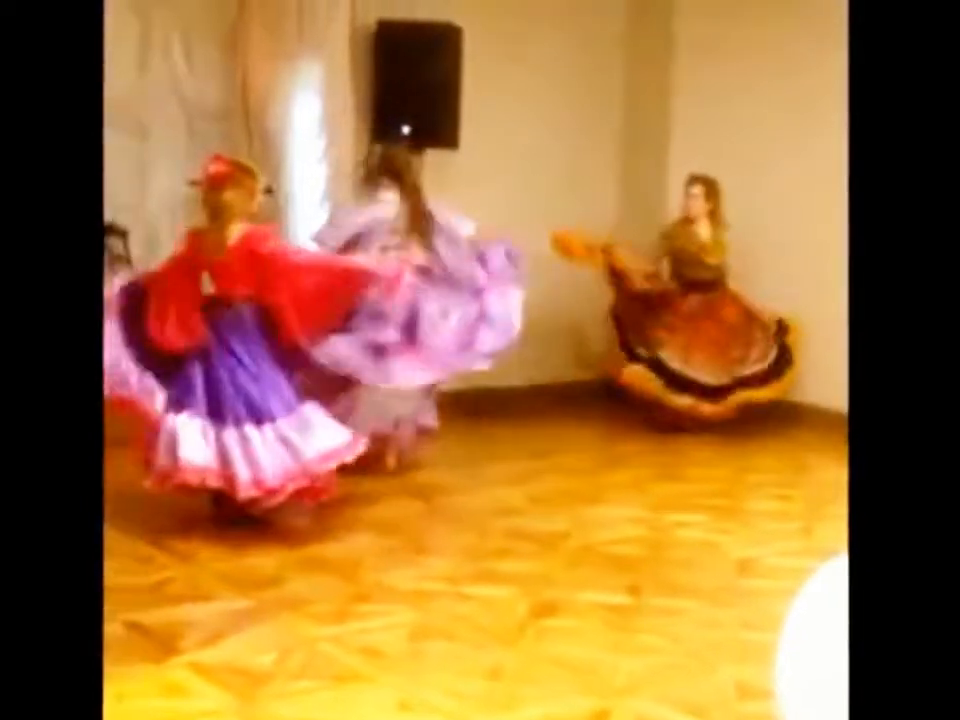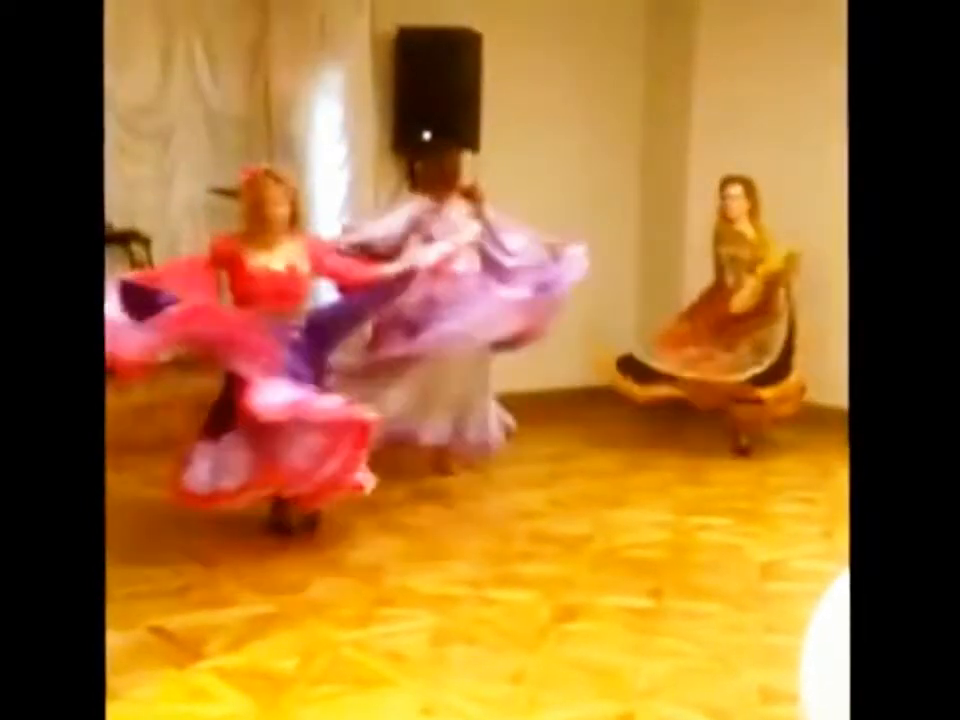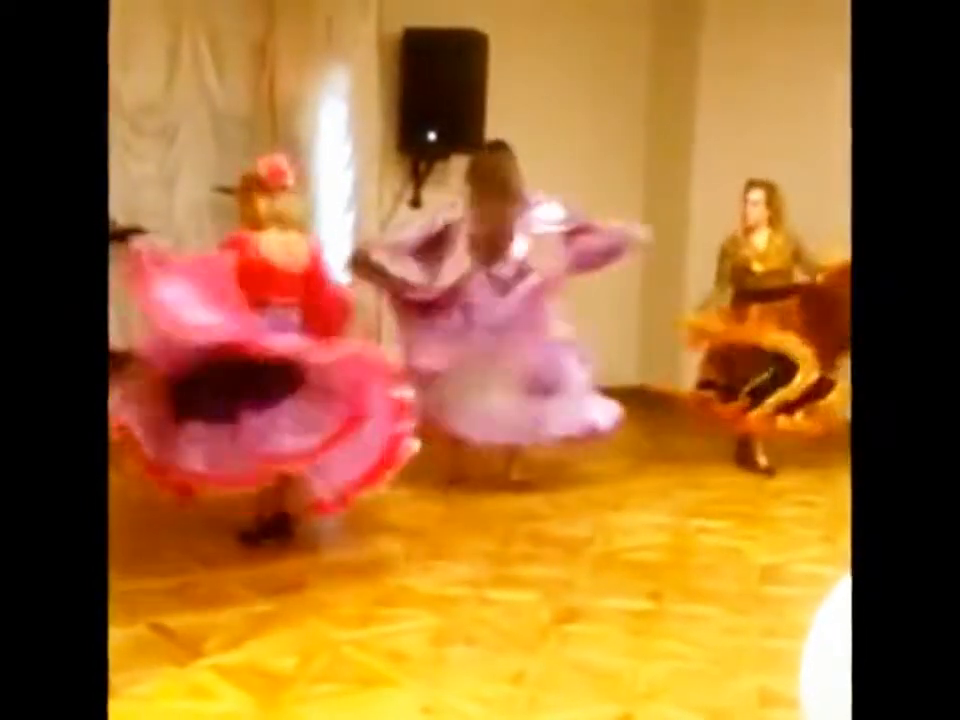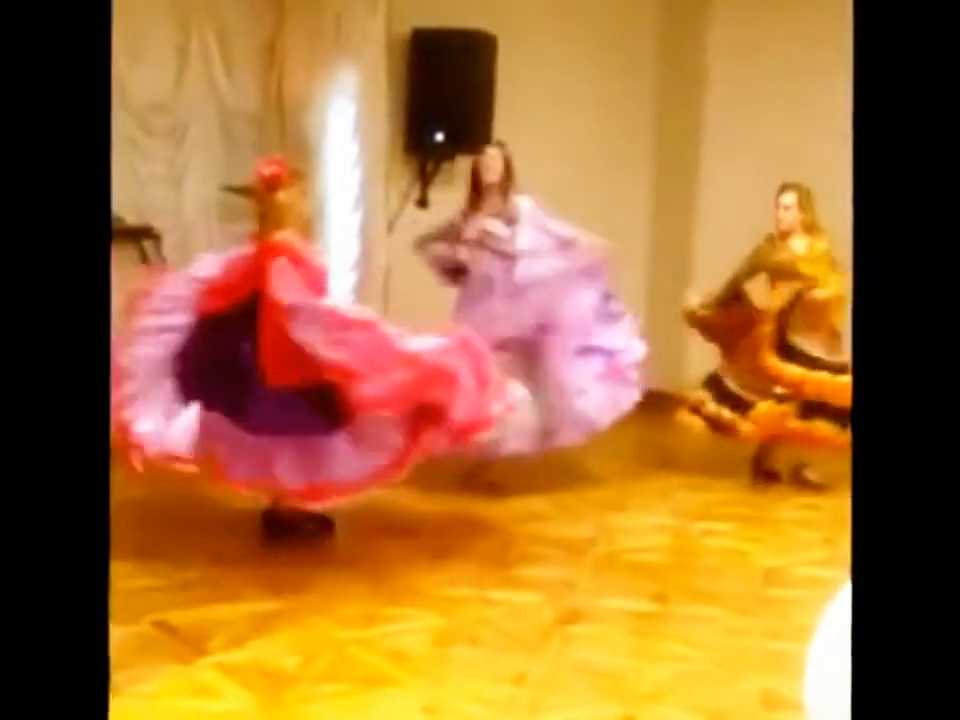
dt=0.5s
person 1, frame 1
left shoulder: (198, 239)
right shoulder: (254, 238)
left elbow: (170, 281)
right elbow: (300, 263)
right wrist: (368, 270)
left hip: (211, 332)
right hip: (245, 333)
left knee: (218, 411)
right knee: (259, 408)
left ankle: (222, 494)
right ankle: (247, 499)
person 1, frame 2
left shoulder: (308, 248)
right shoulder: (230, 249)
left elbow: (361, 275)
right elbow: (186, 279)
left wrist: (414, 264)
left hip: (295, 348)
right hip: (253, 354)
left knee: (301, 425)
right knee: (264, 420)
left ankle: (296, 504)
right ankle: (283, 504)
person 1, frame 3
left shoulder: (246, 245)
right shoulder: (306, 247)
left elbow: (199, 276)
right elbow: (330, 304)
left wrist: (152, 259)
left hip: (255, 348)
right hip: (293, 344)
left knee: (254, 433)
right knee: (285, 431)
left ankle: (270, 516)
right ankle: (281, 511)
person 1, frame 4
left shoulder: (270, 243)
right shoulder: (284, 248)
right elbow: (289, 298)
left hip: (279, 349)
right hip: (291, 350)
right knee: (297, 432)
left ankle: (294, 508)
right ankle: (284, 512)
person 2, frame 1
left shoulder: (385, 199)
right shoulder: (412, 201)
left elbow: (345, 229)
right elbow: (460, 229)
left wrist: (320, 241)
right hip: (411, 288)
left knee: (380, 364)
right knee: (398, 367)
left ankle: (390, 447)
right ankle: (400, 443)
person 2, frame 2
left shoulder: (476, 209)
right shoulder: (423, 207)
left elbow: (511, 239)
right elbow: (380, 230)
left wrist: (549, 249)
right wrist: (341, 243)
left hip: (471, 299)
right hip: (435, 298)
left knee: (467, 371)
right knee: (428, 367)
left ankle: (450, 449)
person 2, frame 3
left shoulder: (466, 209)
right shoulder: (529, 208)
left elbow: (419, 236)
right elbow: (571, 225)
left wrist: (378, 253)
right wrist: (623, 235)
left hip: (476, 300)
right hip: (519, 304)
left knee: (463, 386)
right knee: (519, 383)
left ankle: (458, 465)
right ankle: (511, 467)
person 2, frame 4
left shoulder: (520, 205)
right shoulder: (471, 209)
left elbow: (555, 233)
right elbow: (443, 238)
left hip: (513, 300)
right hip: (481, 299)
left knee: (509, 380)
person 3, frame 1
left shoulder: (719, 230)
right shoulder: (676, 232)
right elbow: (658, 267)
left hip: (717, 303)
right hip: (685, 305)
right knee: (681, 361)
right ankle: (672, 409)
person 3, frame 2
left shoulder: (760, 233)
right shoulder: (724, 233)
left elbow: (767, 268)
right elbow: (732, 269)
right wrist: (771, 267)
left hip: (758, 310)
right hip: (728, 309)
left knee: (754, 374)
right knee: (739, 374)
left ankle: (742, 430)
right ankle: (741, 431)
person 3, frame 3
left shoulder: (788, 241)
right shoulder: (733, 245)
left elbow: (814, 273)
right elbow: (721, 287)
left wrist: (835, 272)
right wrist: (705, 318)
left hip: (784, 320)
right hip: (748, 321)
left knee: (782, 384)
right knee: (757, 385)
left ankle: (748, 444)
right ankle: (754, 450)
person 3, frame 4
left shoulder: (821, 247)
right shoulder: (769, 247)
left elbow: (836, 284)
right elbow: (738, 279)
right wrist: (707, 305)
left hip: (816, 330)
right hip: (784, 330)
left knee: (817, 395)
right knee: (783, 395)
right ankle: (765, 459)
